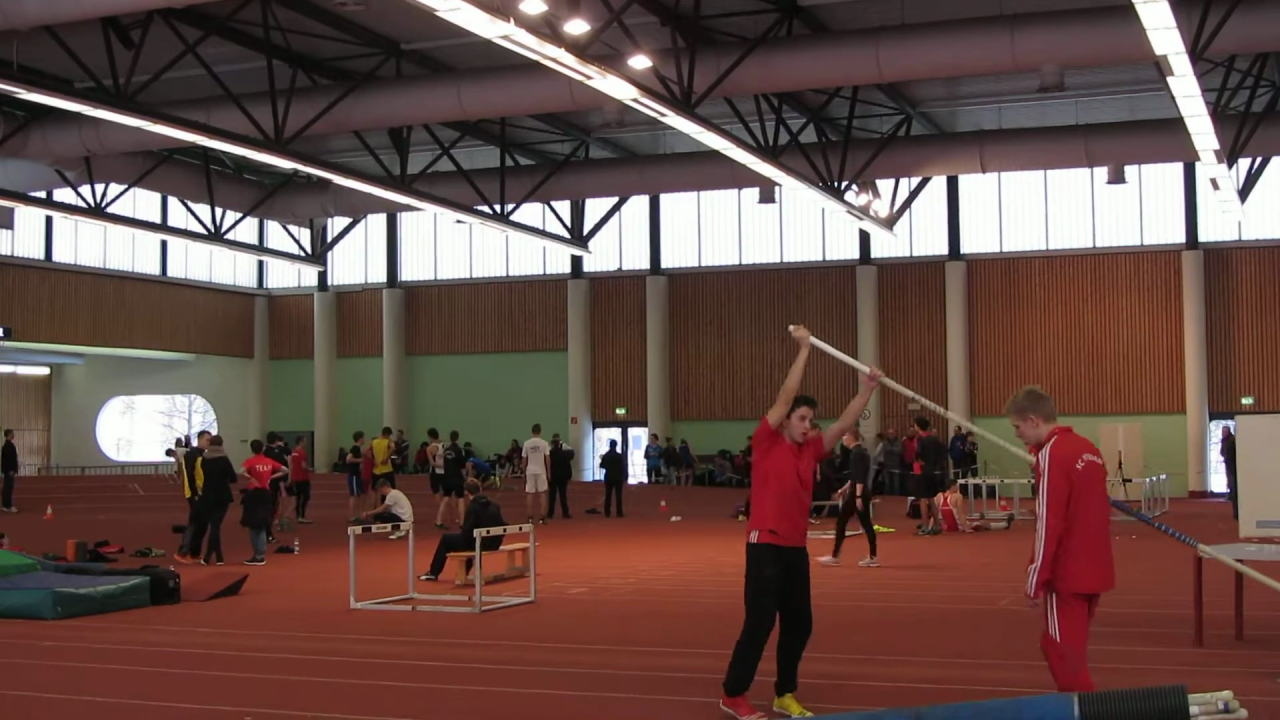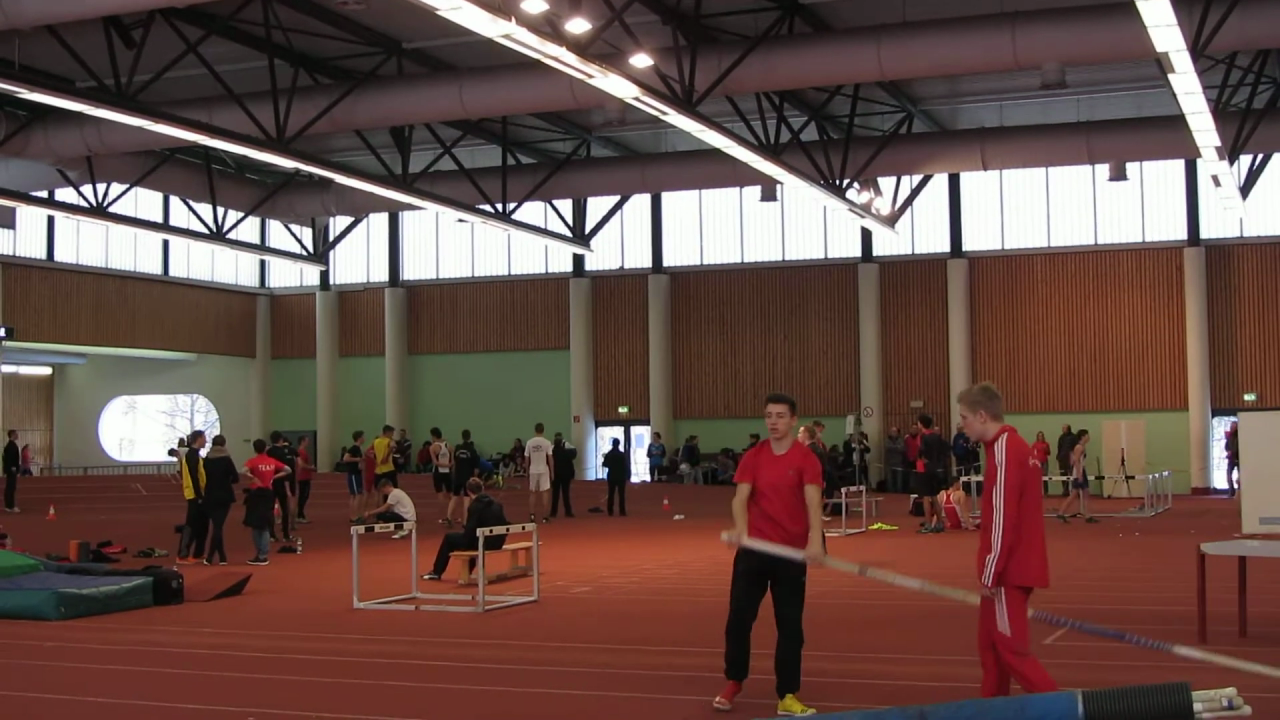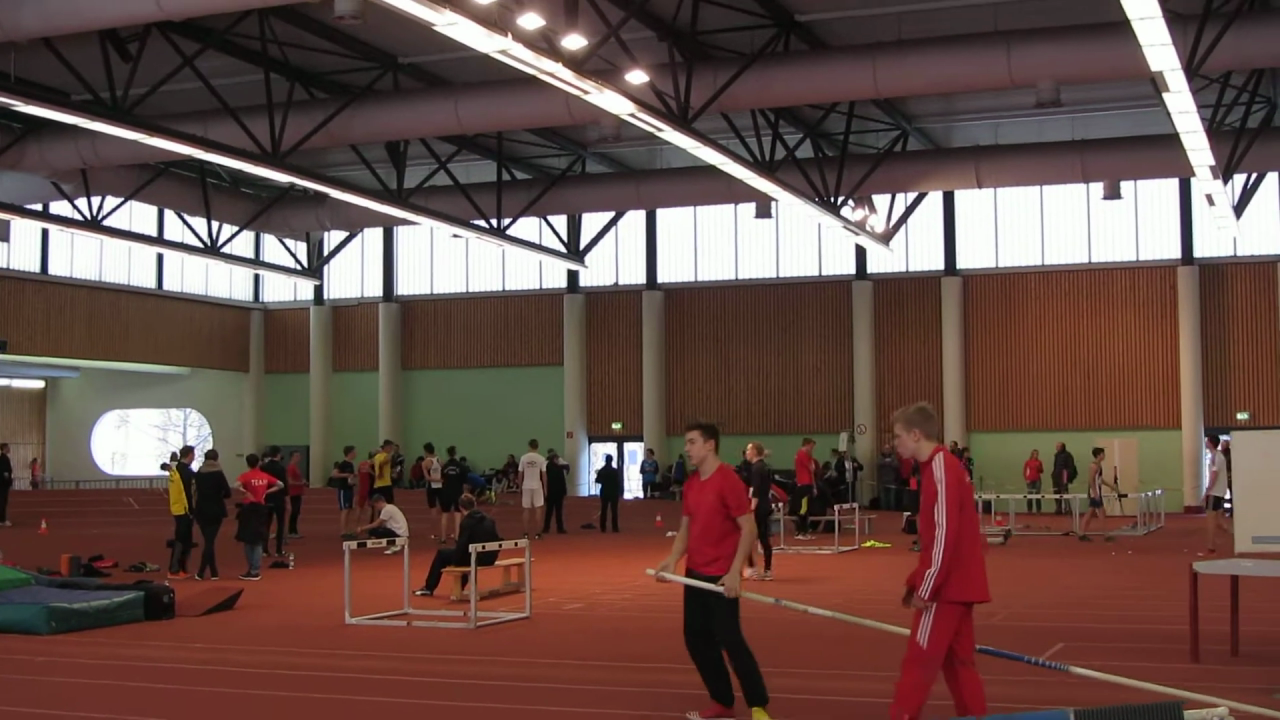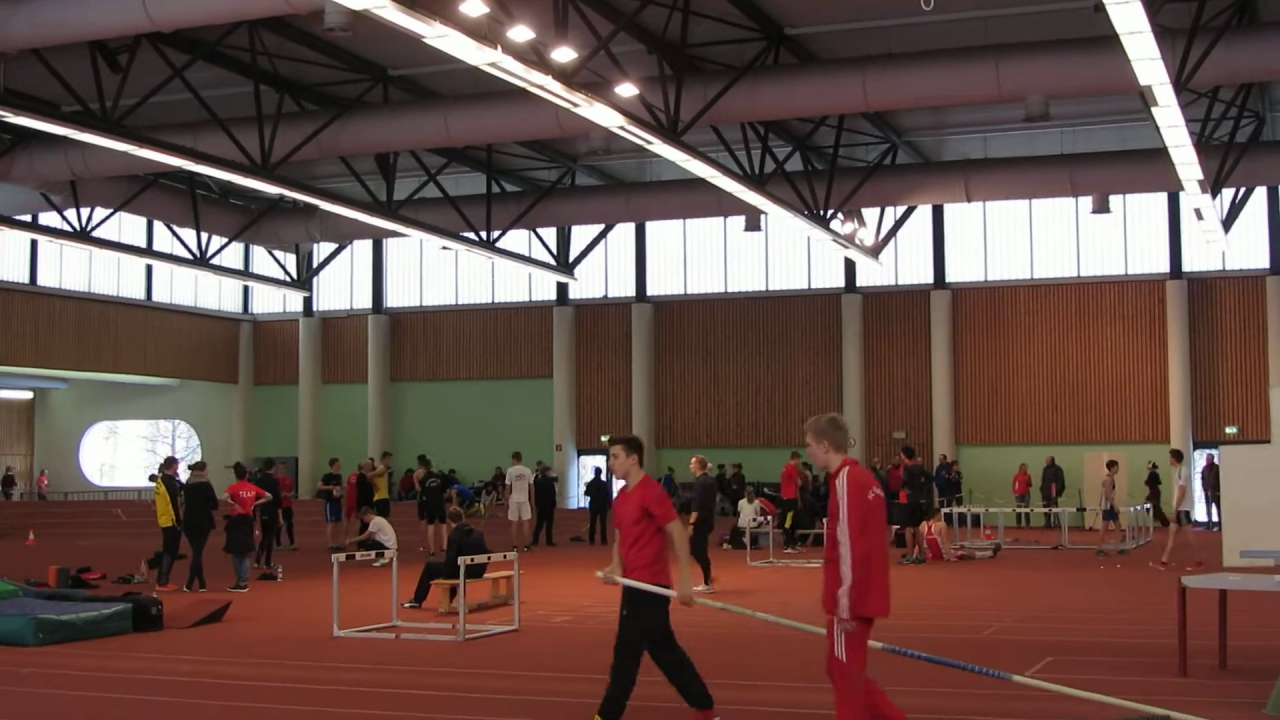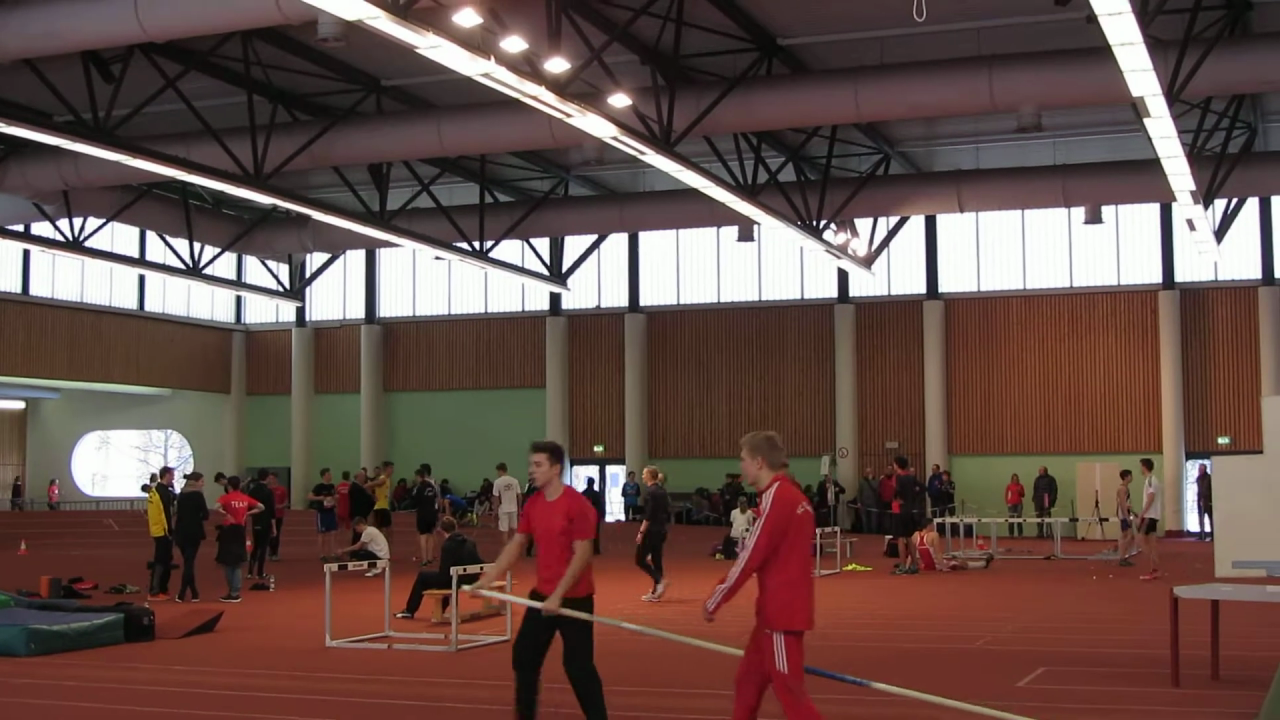
dt=0.5s
person 1, frame 1
left shoulder: (810, 449)
right shoulder: (766, 442)
left elbow: (843, 424)
right elbow: (785, 398)
left wrist: (867, 388)
right wrist: (803, 349)
left hip: (796, 548)
right hip: (765, 546)
left knee: (799, 624)
right knee: (759, 623)
person 1, frame 2
left shoulder: (806, 458)
right shoulder: (753, 457)
left elbow: (813, 503)
right elbow: (740, 499)
left wrist: (815, 540)
right wrist: (740, 530)
left hip: (790, 554)
right hip: (752, 550)
left knee: (790, 627)
right knee: (738, 619)
left ankle: (787, 694)
right ankle: (734, 681)
person 1, frame 3
left shoulder: (728, 482)
right shoulder: (690, 485)
left elbow: (748, 529)
left wrist: (734, 573)
right wrist: (672, 558)
left hip: (720, 575)
right hip: (695, 573)
left knee: (730, 640)
right knee: (696, 640)
person 1, frame 4
left shoulder: (651, 492)
right shoulder: (621, 498)
left elbow: (678, 534)
left wrist: (685, 580)
right wrist: (616, 565)
left hip: (648, 586)
right hip: (637, 584)
left knee: (626, 652)
right knee: (664, 651)
person 1, frame 5
left shoulder: (578, 504)
right shoulder: (532, 505)
left elbow: (582, 554)
right elbow: (516, 545)
left wrist: (558, 594)
right wrist: (489, 577)
left hip: (575, 596)
right hip: (544, 593)
left knee: (577, 663)
right knee: (523, 655)
person 2, frame 1
left shoulder: (1051, 454)
right shoulder: (1087, 449)
left elbow: (1049, 522)
left wrist: (1034, 580)
left hip: (1067, 574)
right hip: (1092, 568)
left knee: (1066, 657)
right knee: (1063, 650)
person 2, frame 2
left shoulder: (1003, 449)
right shoulder: (1017, 446)
left elbow: (1003, 517)
left wrist: (989, 572)
left hip: (1010, 569)
right hip: (1019, 566)
left knee: (1013, 651)
right knee: (992, 646)
person 2, frame 3
left shoulder: (940, 468)
right shoulder: (947, 466)
left elbow: (945, 533)
left wrist: (927, 585)
right wrist: (915, 581)
left hip: (945, 585)
right hip: (959, 584)
left knee: (918, 663)
right knee: (959, 663)
person 2, frame 4
left shoulder: (846, 482)
right shoulder: (862, 477)
left elbow: (850, 549)
left wrist: (844, 604)
left hip: (852, 599)
right hip: (864, 595)
left knee: (846, 677)
right knee: (848, 674)
person 2, frame 5
left shoulder: (774, 498)
right shoulder: (792, 496)
left elbow: (750, 557)
left wrist: (714, 600)
left hip: (780, 610)
right hip: (780, 607)
left knee: (788, 687)
right knee: (749, 679)
